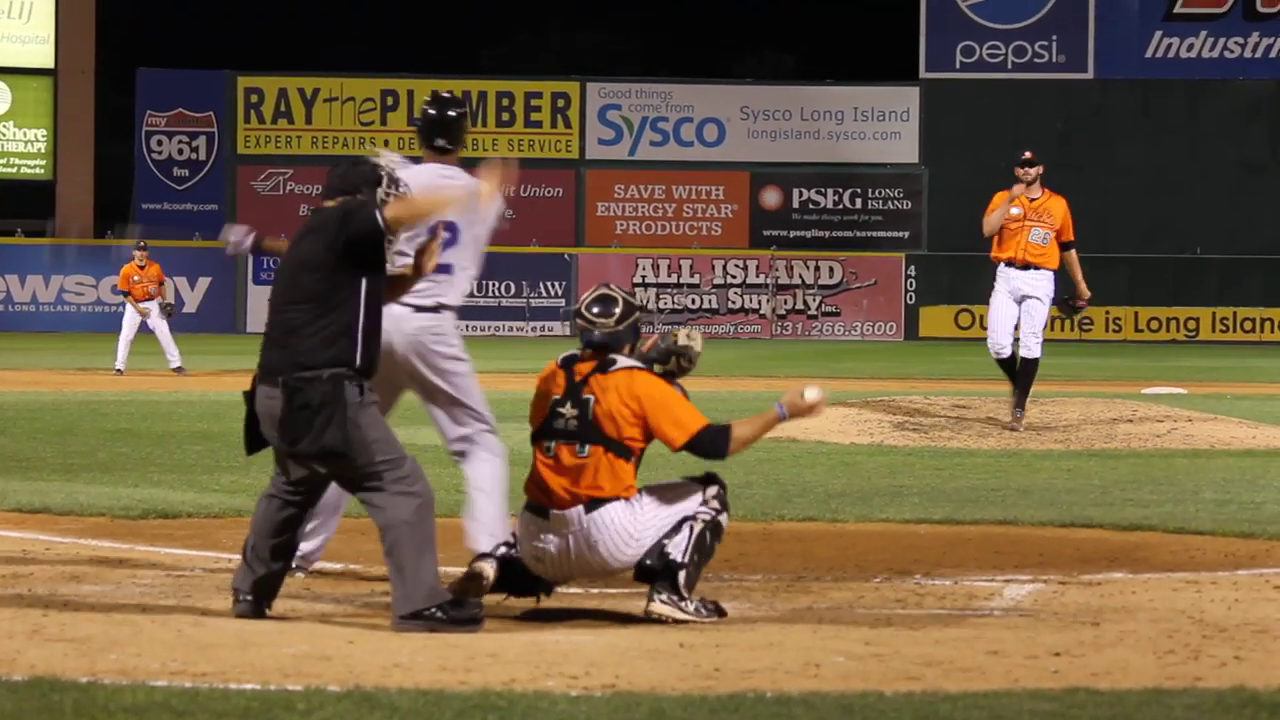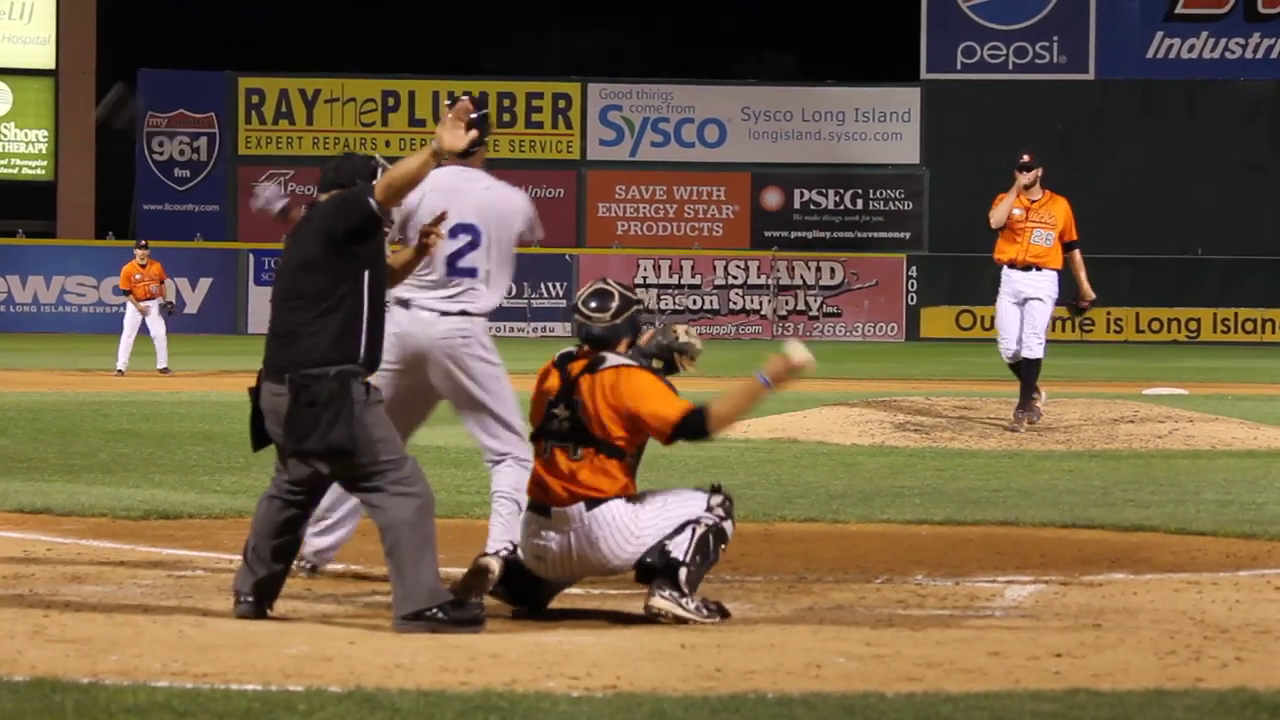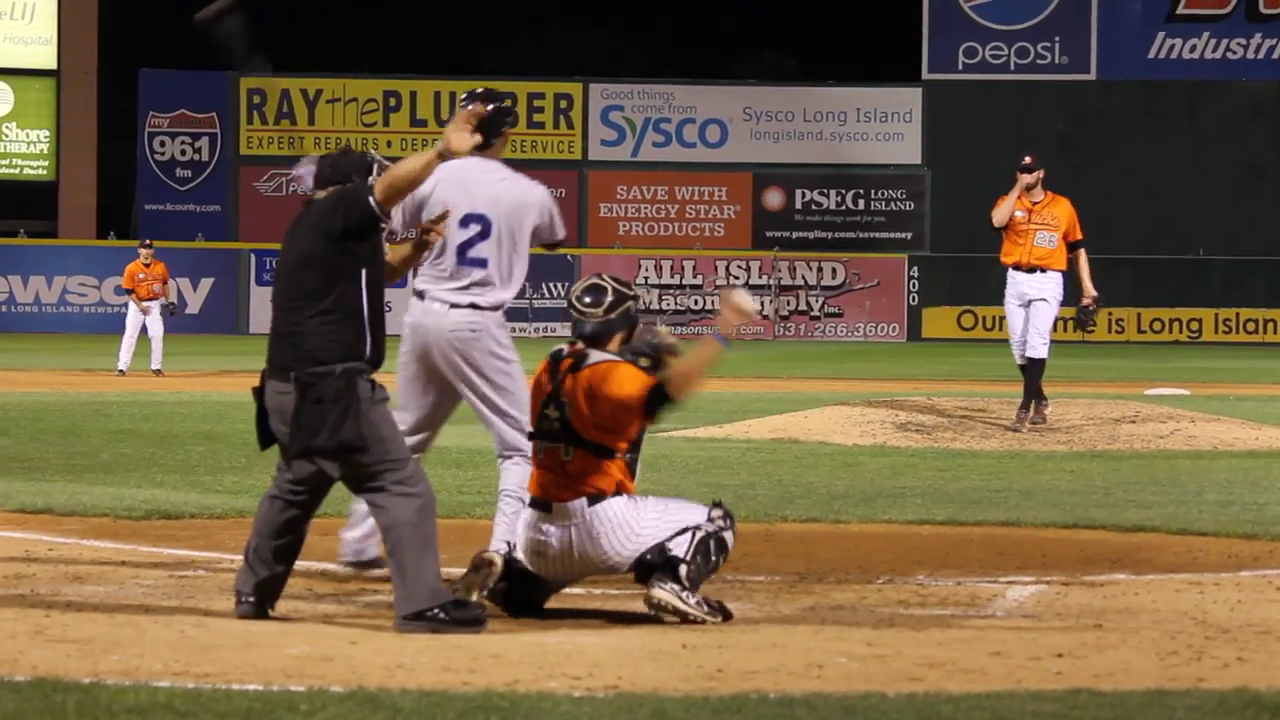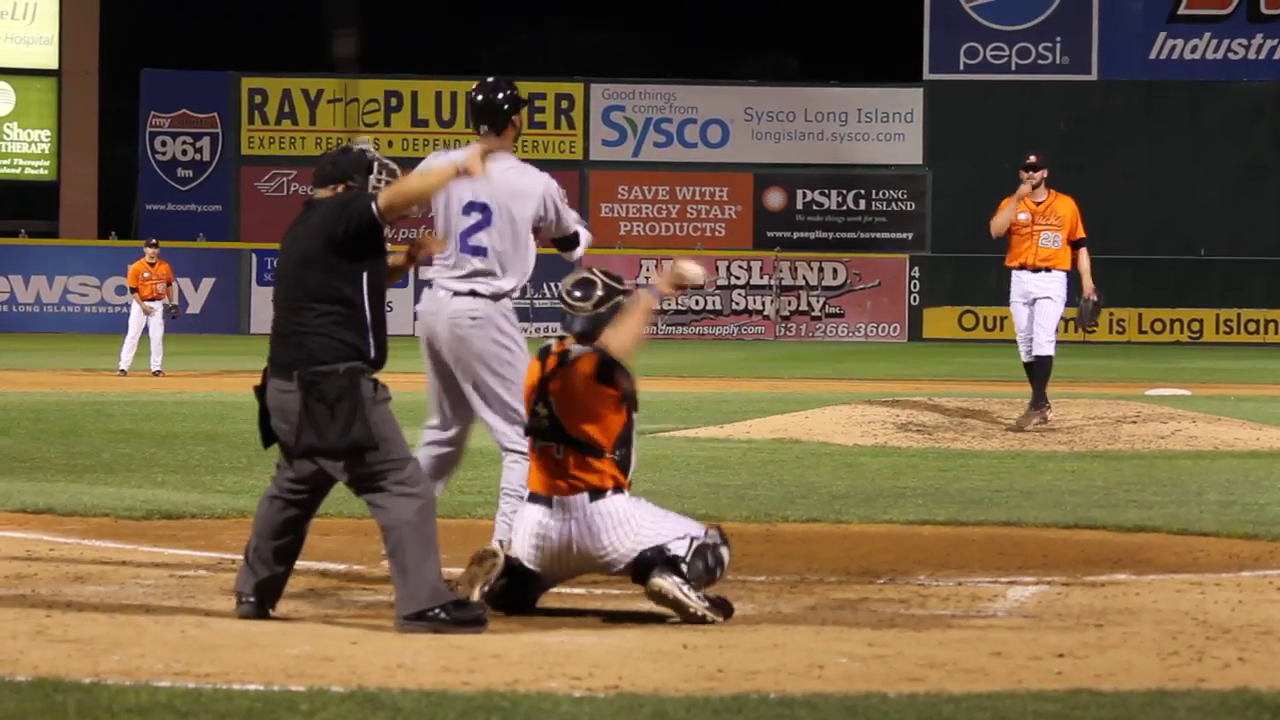
dt=0.1s
person 1, frame 1
left shoulder: (312, 237)
right shoulder: (342, 223)
left elbow: (369, 293)
right elbow: (402, 211)
left wrist: (414, 271)
right wrist: (469, 190)
left hip: (279, 393)
right hip: (325, 394)
left knee: (290, 490)
right knee: (401, 488)
left ankle: (250, 592)
right ankle: (421, 604)
person 1, frame 2
left shoulder: (317, 231)
right shoulder: (337, 218)
left elbow: (383, 272)
right elbow: (390, 185)
left wrist: (420, 249)
right wrist: (438, 148)
left hip: (286, 389)
right hip: (329, 390)
left knee: (290, 491)
right knee: (400, 487)
left ankle: (252, 591)
right ankle: (421, 603)
person 1, frame 3
left shoulder: (310, 227)
right shoulder: (334, 215)
left elbow: (380, 268)
right elbow: (389, 184)
left wrist: (420, 245)
right wrist: (444, 151)
left hip: (290, 388)
right hip: (333, 388)
left knee: (292, 492)
right knee: (402, 487)
left ankle: (253, 592)
right ankle: (422, 603)
person 1, frame 4
left shoulder: (308, 228)
right shoulder: (338, 216)
left elbow: (369, 268)
right elbow: (394, 196)
left wrist: (411, 256)
right wrist: (458, 167)
left hip: (290, 387)
right hip: (336, 388)
left knee: (292, 490)
right knee: (402, 488)
left ankle: (253, 593)
right ankle: (424, 604)
person 2, frame 1
left shoulder: (395, 186)
right shoulder: (487, 198)
left hip: (382, 319)
right hip: (434, 328)
right knee: (480, 442)
left ankle: (302, 548)
right ankle: (490, 550)
person 2, frame 2
left shoulder: (419, 188)
right shoulder: (514, 200)
left hip: (404, 325)
right hip: (462, 335)
right knee: (511, 449)
left ankle: (315, 548)
right ankle: (495, 557)
person 2, frame 3
left shoulder: (433, 177)
right shoulder: (531, 193)
right elbow: (555, 238)
left hip: (424, 316)
right hip: (478, 327)
left knee: (406, 436)
right knee: (520, 446)
left ankle: (359, 541)
right ankle: (500, 551)
person 2, frame 4
left shoulder: (439, 164)
right shoulder: (536, 184)
right elbow: (575, 242)
left hip: (435, 305)
right hip: (483, 316)
left knee: (443, 431)
right knee: (521, 437)
right ankle: (507, 547)
person 3, frame 1
left shoulder: (550, 376)
right shoulder: (641, 384)
right elbow: (712, 445)
right wrist: (781, 411)
left hip: (541, 541)
right hip: (612, 534)
right knee: (709, 493)
left ankle: (495, 569)
right ankle: (670, 593)
person 3, frame 2
left shoulder: (551, 373)
right shoulder: (628, 379)
right elbow: (697, 426)
right wrist: (768, 378)
left hip: (543, 535)
right hip: (612, 529)
left knee: (529, 591)
right knee: (715, 504)
left ankle: (506, 572)
right ankle: (669, 589)
person 3, frame 3
left shoulder: (551, 369)
right shoulder: (611, 375)
right elbow: (661, 394)
right wrist: (721, 332)
left hip: (541, 531)
right hip: (605, 525)
left knee: (519, 594)
right knee: (715, 521)
left ankle: (504, 576)
right ankle: (671, 582)
person 3, frame 4
left shoulder: (541, 365)
right shoulder: (593, 365)
right elbow: (609, 359)
right wrist: (656, 292)
left hip: (539, 522)
right hip: (601, 518)
left knee: (510, 593)
right knee: (710, 548)
left ankle: (495, 575)
right ankle: (668, 576)
person 4, frame 1
left shoulder: (1059, 204)
right shoulder: (1003, 198)
left elbow: (1068, 248)
right elbow: (987, 230)
left wrist: (1081, 285)
right wrist: (1009, 199)
left hip: (1040, 280)
right hip: (1007, 277)
left knee: (1031, 345)
right knee: (998, 342)
left ankle: (1019, 408)
right ankle: (1017, 385)
person 4, frame 2
left shoulder: (1060, 205)
right shoulder: (1005, 199)
left elbow: (1072, 248)
right elbow: (995, 222)
left wrist: (1084, 285)
right wrist: (1015, 189)
left hip: (1043, 280)
right hip: (1011, 279)
left knee: (1033, 344)
right knee: (1009, 348)
left ankle: (1022, 409)
right ankle: (1033, 391)
person 4, frame 3
left shoulder: (1062, 206)
right shoulder: (1009, 201)
left elbow: (1077, 248)
right elbow: (997, 222)
left wrist: (1087, 284)
right wrist: (1017, 190)
left hip: (1048, 282)
right hip: (1016, 281)
left knee: (1037, 344)
right knee: (1020, 349)
left ankle: (1025, 409)
right ankle: (1039, 399)
person 4, frame 4
left shoulder: (1066, 204)
right shoulder: (1011, 204)
left elbow: (1080, 245)
right elbow: (995, 231)
left wrist: (1087, 281)
right wrist: (1017, 198)
left hip: (1053, 280)
right hip: (1020, 281)
left knee: (1044, 341)
right knee: (1027, 347)
left ankle: (1034, 408)
right ankle: (1042, 404)
